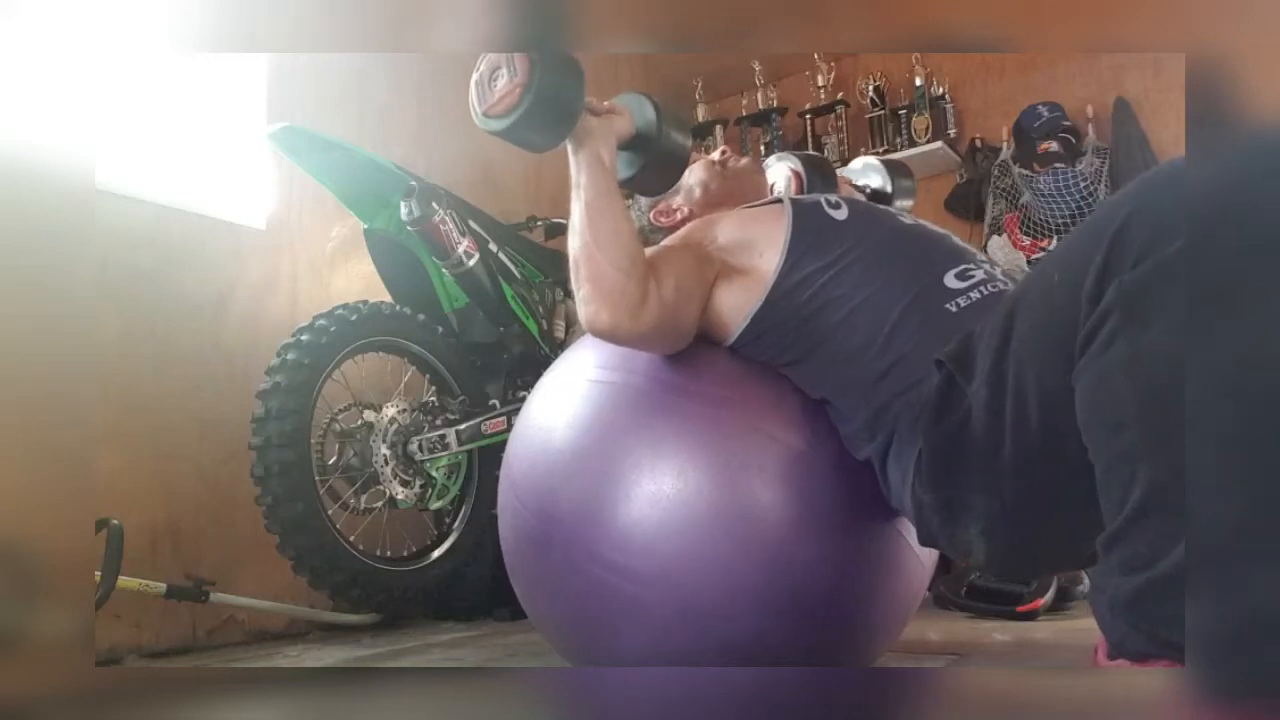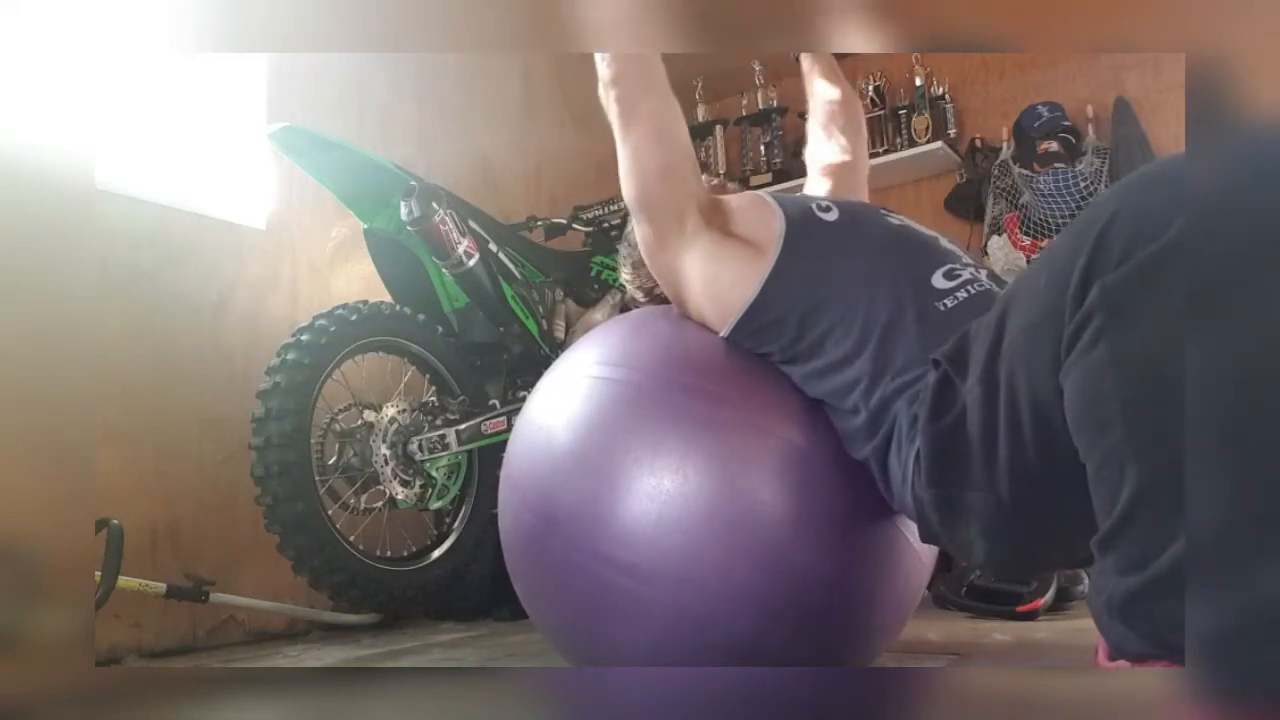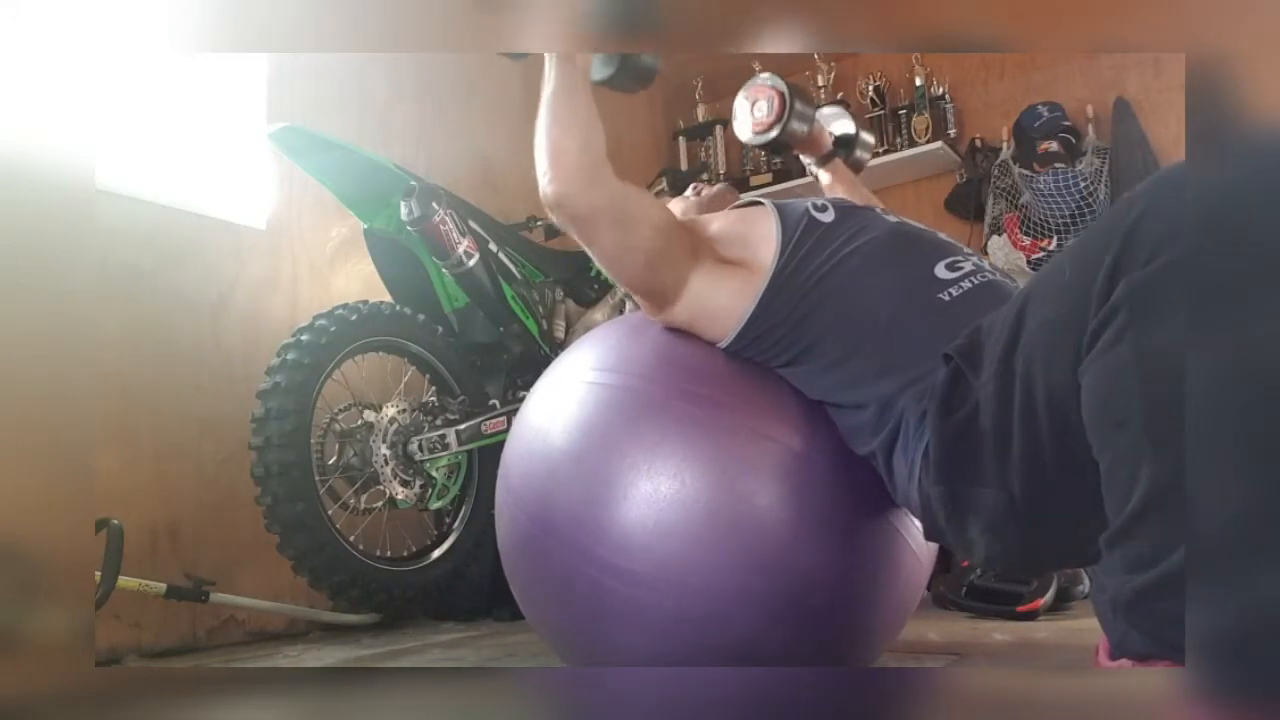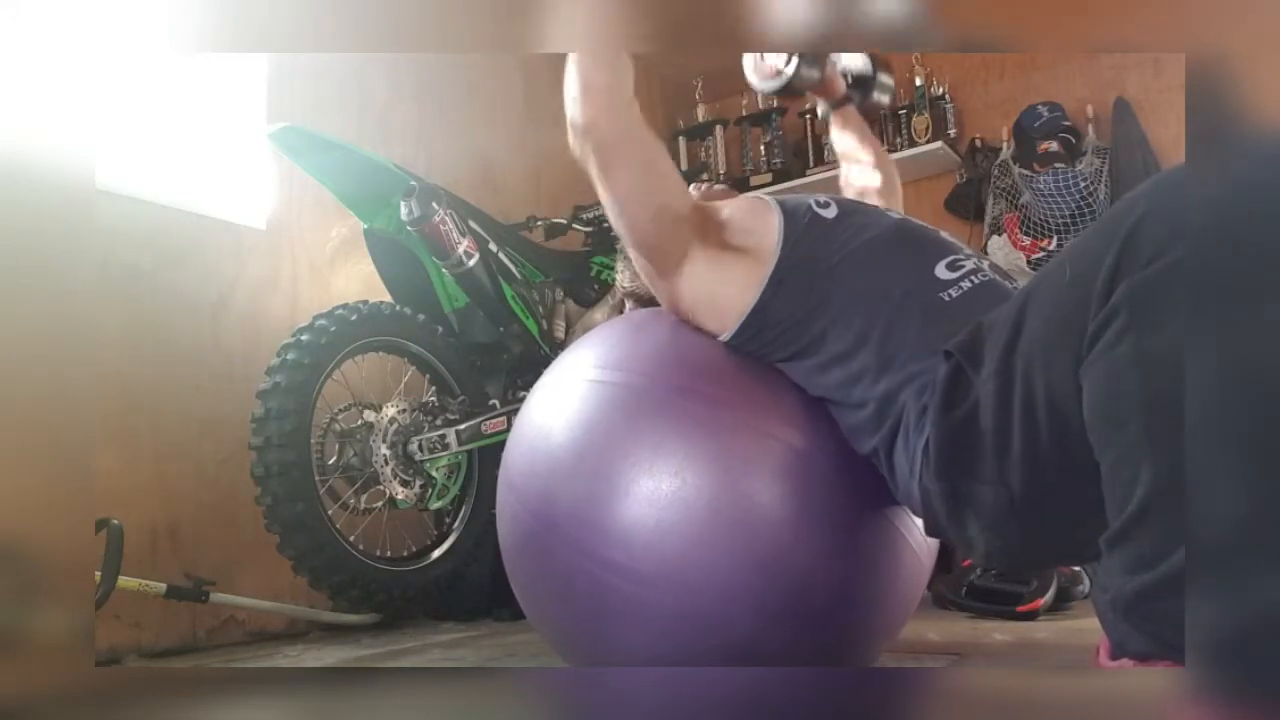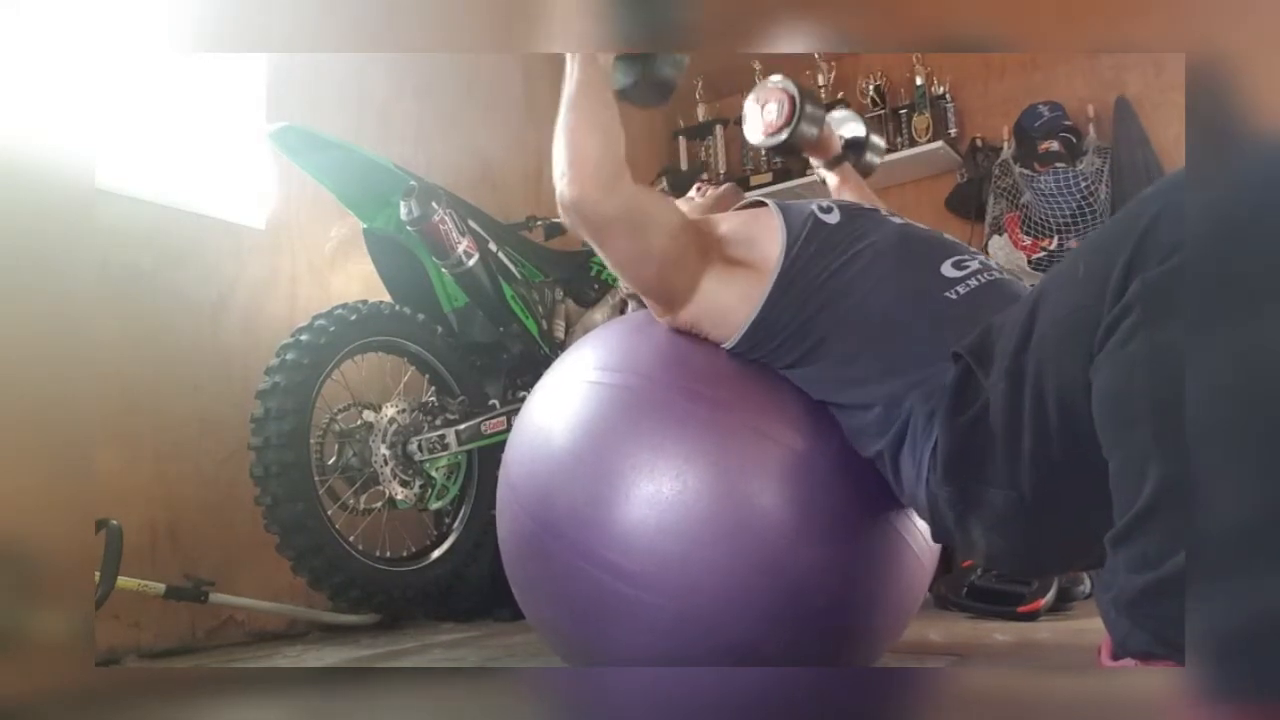
dt=1s
person 1, frame 1
left shoulder: (796, 231)
right shoulder: (701, 248)
right elbow: (616, 309)
left wrist: (853, 208)
right wrist: (592, 147)
right hip: (971, 426)
person 1, frame 2
right shoulder: (689, 242)
left elbow: (839, 136)
right elbow: (627, 89)
left wrist: (812, 54)
right hip: (964, 431)
right knee: (1163, 208)
right ankle: (1153, 641)
person 1, frame 3
left shoulder: (778, 241)
right shoulder: (683, 269)
left elbow: (865, 223)
right elbow: (573, 189)
left wrist: (822, 156)
right wrist: (567, 58)
right hip: (977, 430)
right knee: (1184, 213)
right ankle: (1157, 644)
person 1, frame 4
left shoulder: (779, 241)
right shoulder: (687, 256)
left elbow: (877, 183)
right elbow: (599, 125)
left wrist: (836, 99)
right hip: (972, 422)
right ankle: (1152, 643)
person 1, frame 5
left shoulder: (782, 242)
right shoulder: (688, 267)
left elbow: (874, 232)
right elbow: (591, 196)
left wrist: (831, 158)
right wrist: (587, 61)
right hip: (977, 424)
right ankle: (1151, 643)
